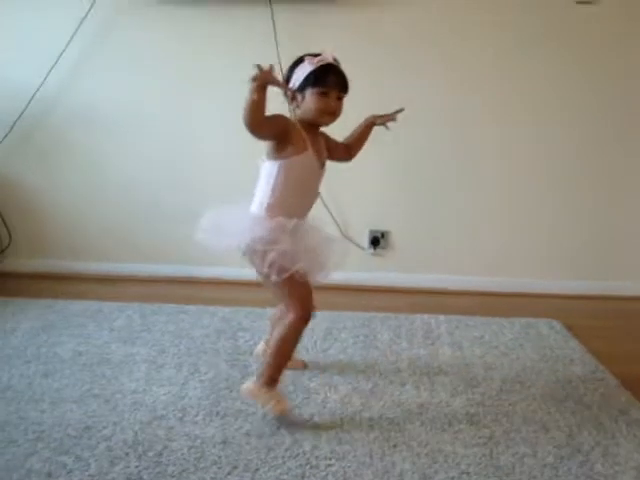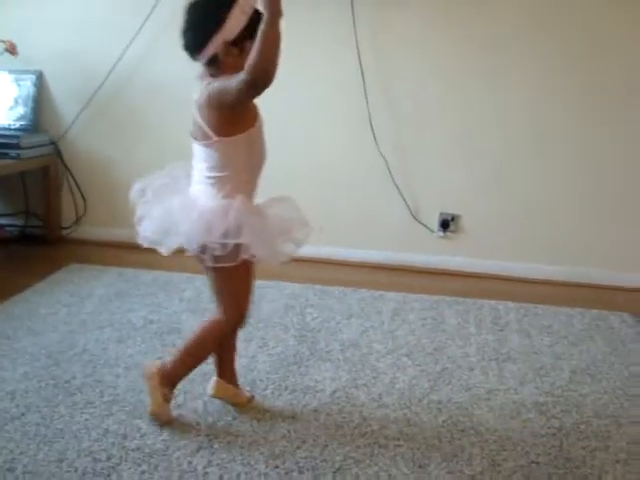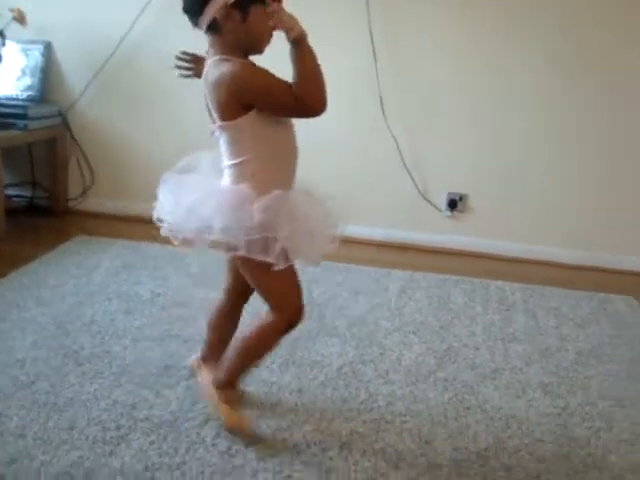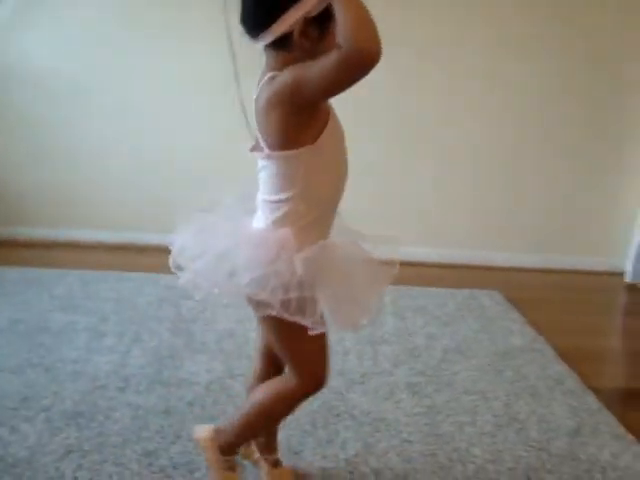
dt=1s
person 1, frame 1
left shoulder: (319, 140)
right shoulder: (284, 128)
left elbow: (346, 151)
right elbow: (254, 125)
left wrist: (370, 122)
right wrist: (260, 86)
left hip: (287, 234)
right hip: (266, 236)
left knee: (296, 300)
right knee: (301, 308)
left ankle: (270, 347)
right ankle: (263, 382)
person 1, frame 2
left shoulder: (210, 85)
right shoulder: (225, 93)
left elbow: (245, 69)
right elbow: (259, 73)
left hip: (205, 214)
right hip: (224, 220)
left knee: (228, 308)
right knee: (231, 316)
left ankle: (225, 380)
right ankle: (166, 374)
person 1, frame 3
left shoulder: (226, 68)
right shoulder: (235, 75)
right elbow: (311, 103)
right wrist: (298, 38)
left hip: (256, 207)
right hip: (248, 212)
left knee: (236, 294)
right knee: (287, 311)
left ankle: (211, 365)
right ankle: (221, 380)
person 1, frame 4
left shoulder: (284, 81)
right shoulder: (290, 89)
right elbow: (363, 52)
left hip: (289, 254)
right hip: (282, 261)
left knee: (275, 364)
right knee: (308, 377)
